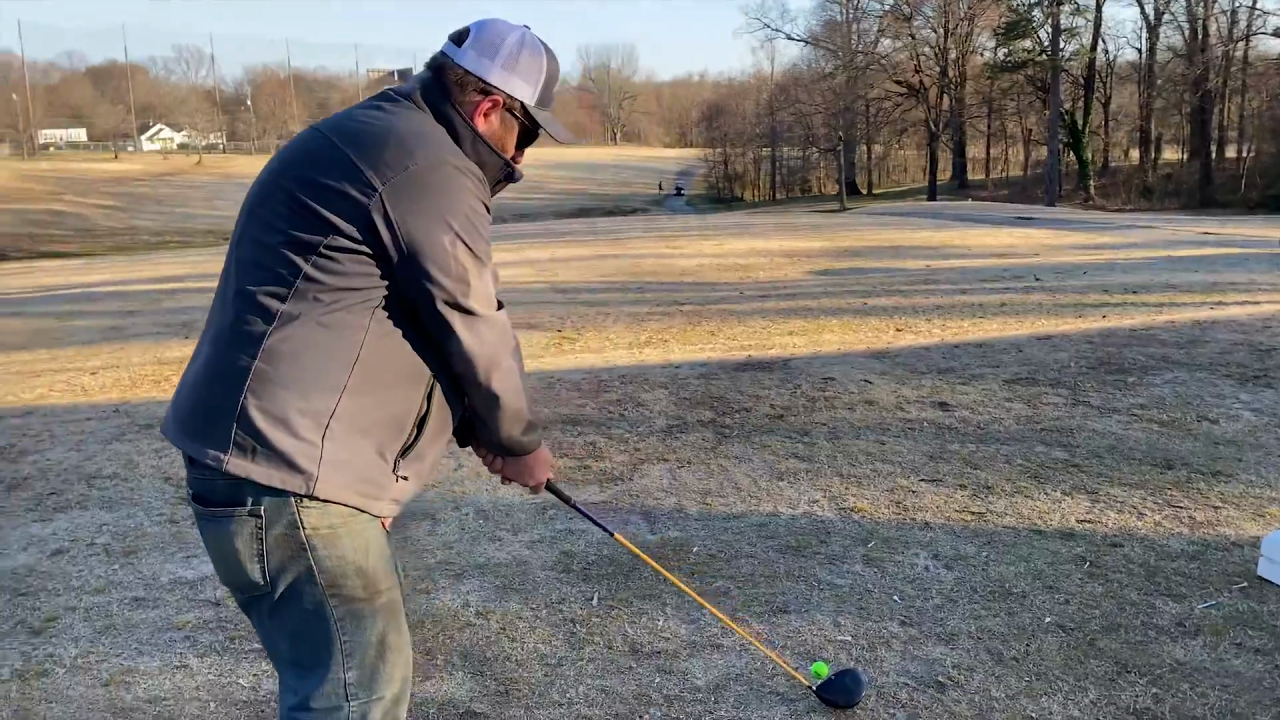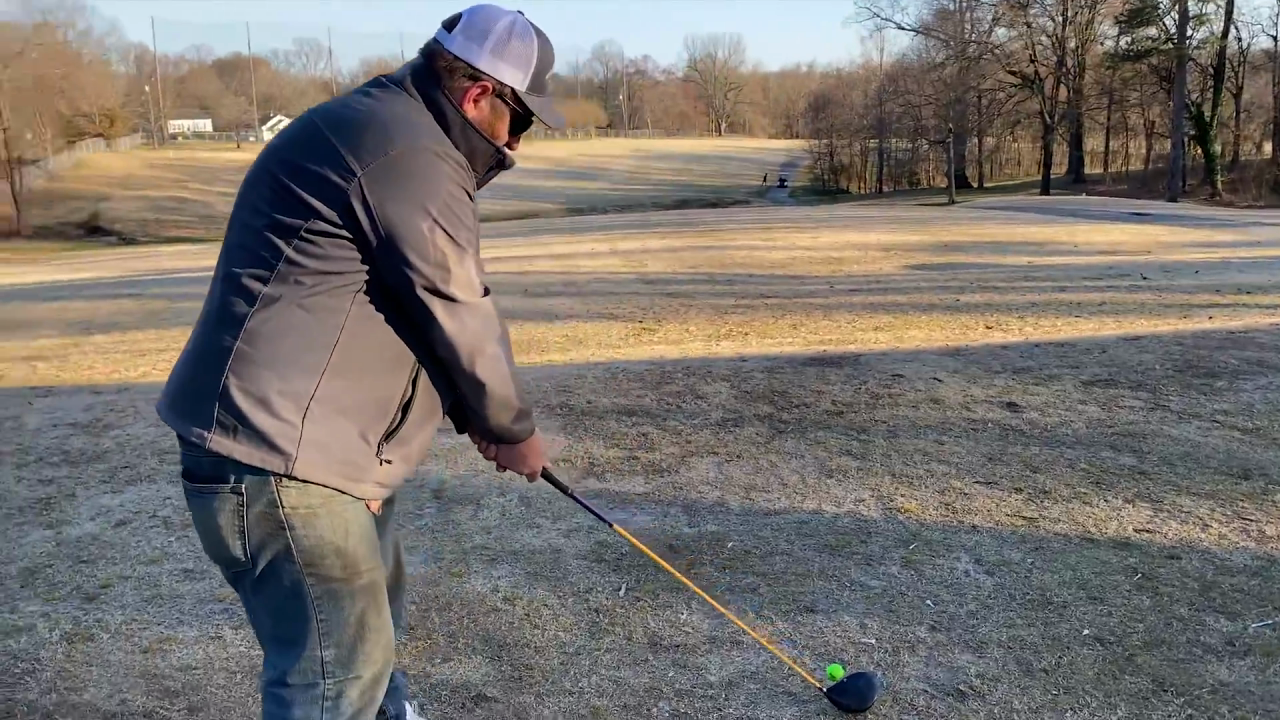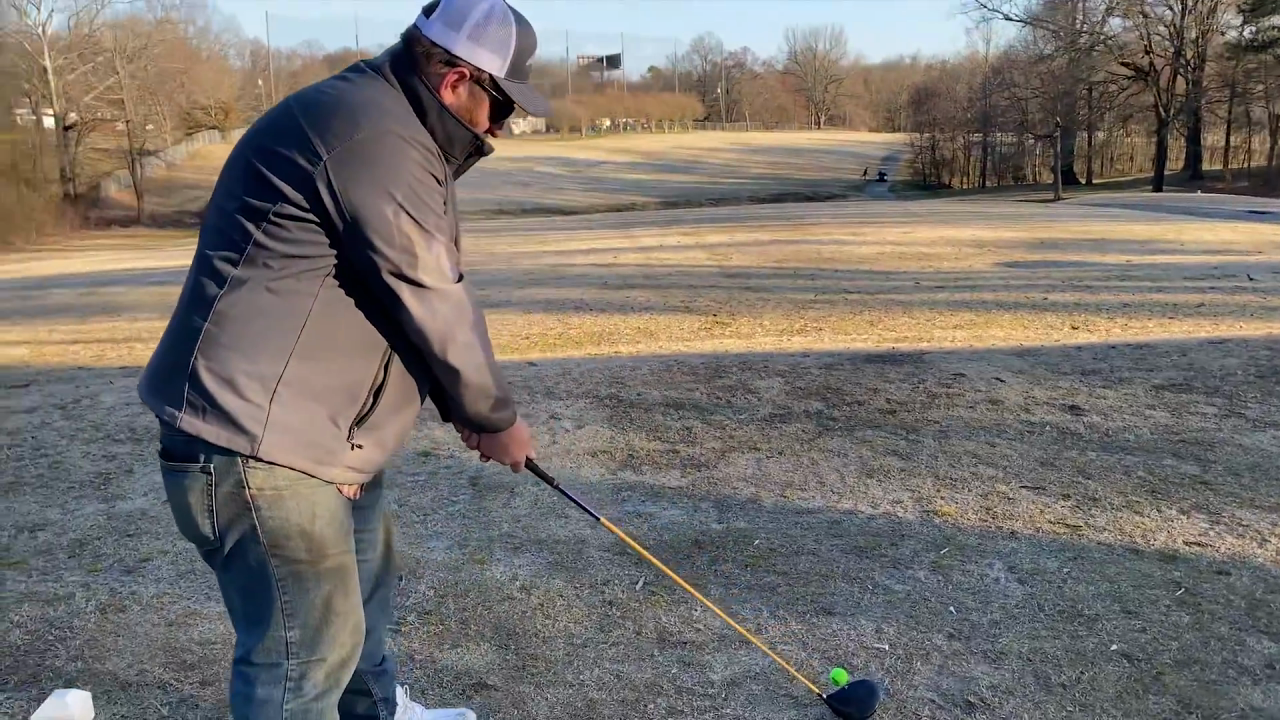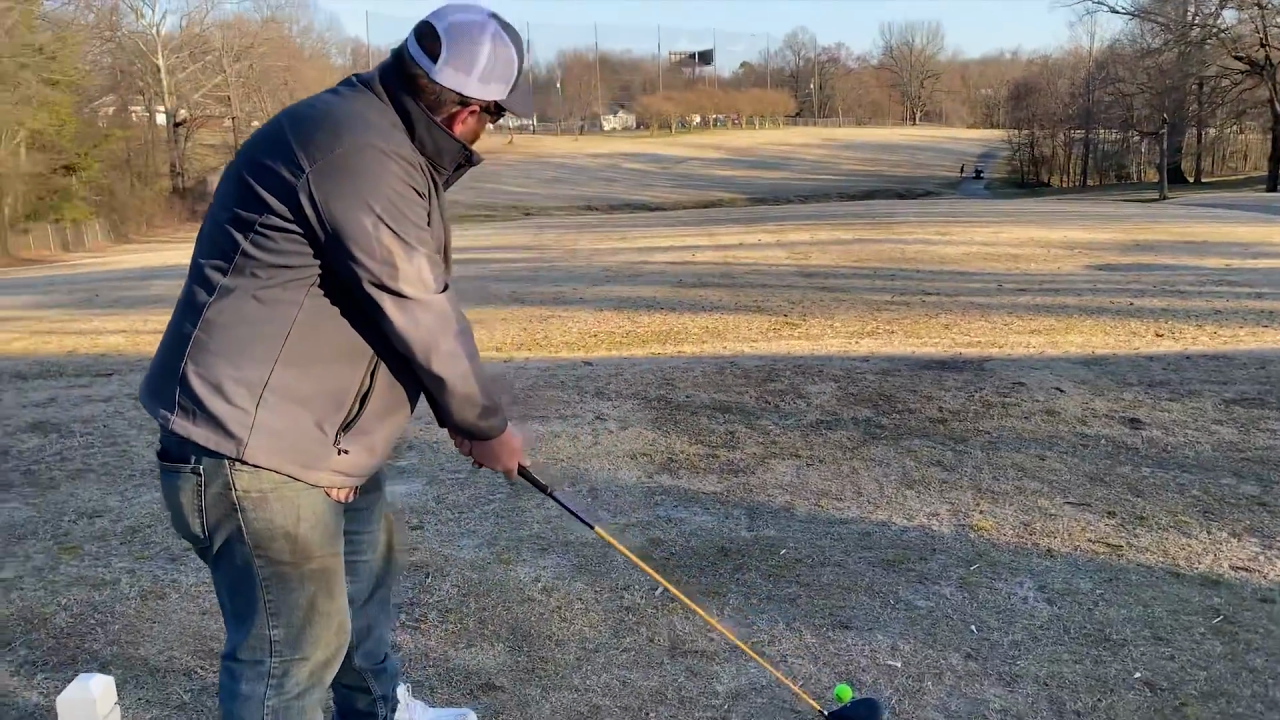
dt=0.4s
person 1, frame 1
right shoulder: (429, 169)
right elbow: (471, 332)
left wrist: (477, 431)
right wrist: (518, 442)
left hip: (284, 453)
right hip: (289, 471)
person 1, frame 2
left shoulder: (380, 127)
right shoulder: (411, 154)
left elbow: (426, 308)
right elbow: (458, 318)
left wrist: (476, 417)
right wrist: (513, 429)
left hip: (303, 438)
right hip: (279, 454)
left knee: (370, 608)
person 1, frame 3
left shoulder: (378, 120)
right shoulder: (378, 139)
left elbow: (421, 295)
right elbow: (433, 306)
left wrist: (461, 407)
right wrist: (495, 417)
left hip: (311, 423)
right hip: (256, 439)
left knee: (359, 580)
right knee: (305, 650)
person 1, frame 4
left shoulder: (387, 141)
right shoulder: (361, 154)
left elbow: (424, 302)
right elbow: (419, 317)
left wrist: (463, 413)
right wrist: (487, 425)
left hip: (322, 429)
right hip: (254, 442)
left knee: (363, 575)
right knee: (292, 648)
